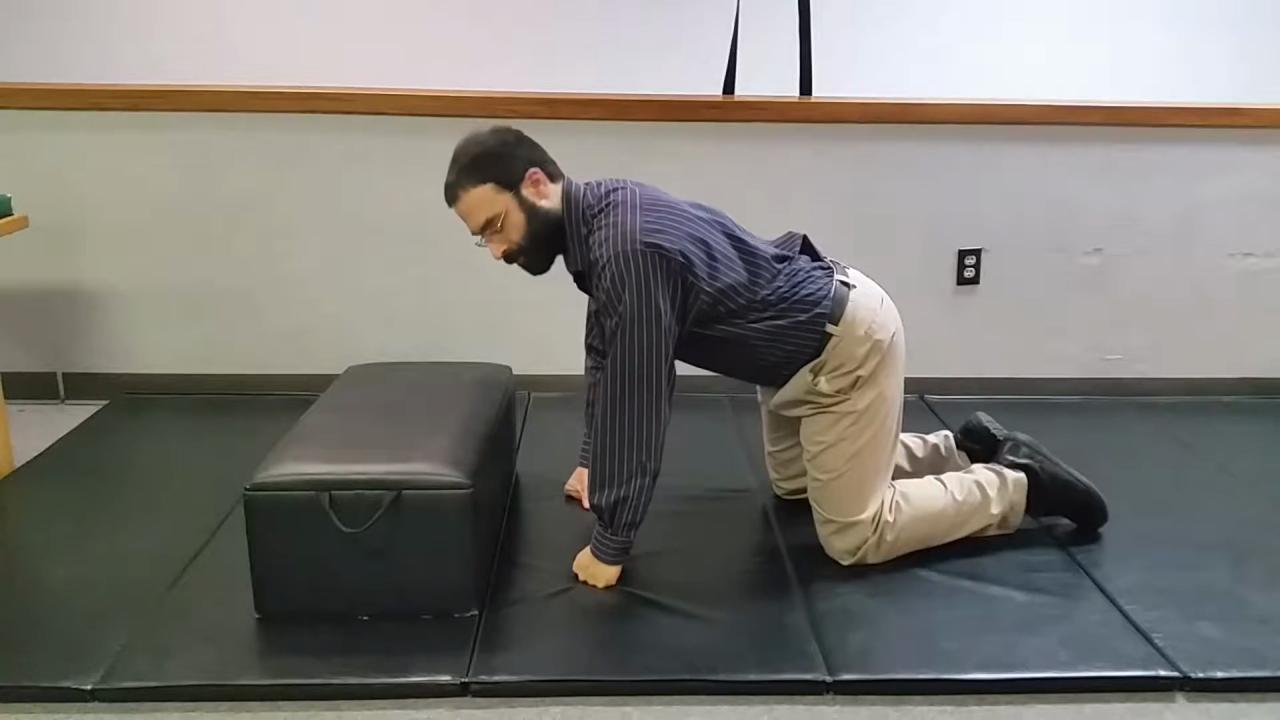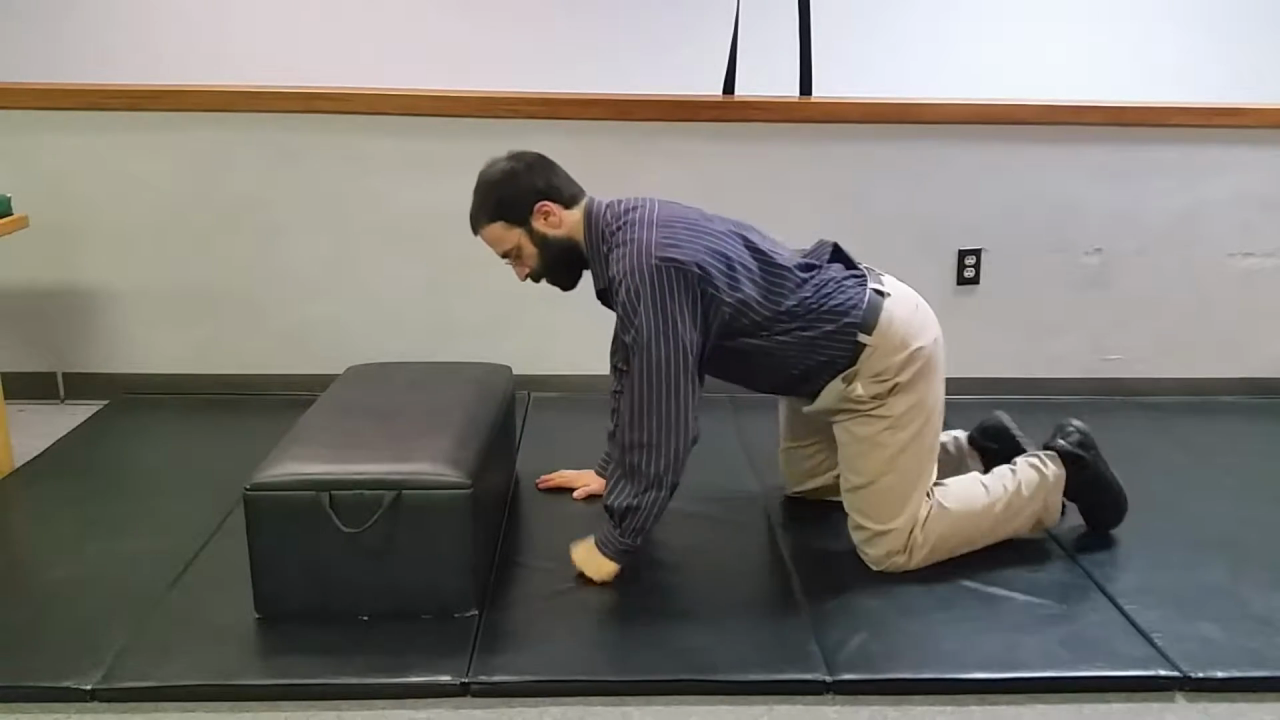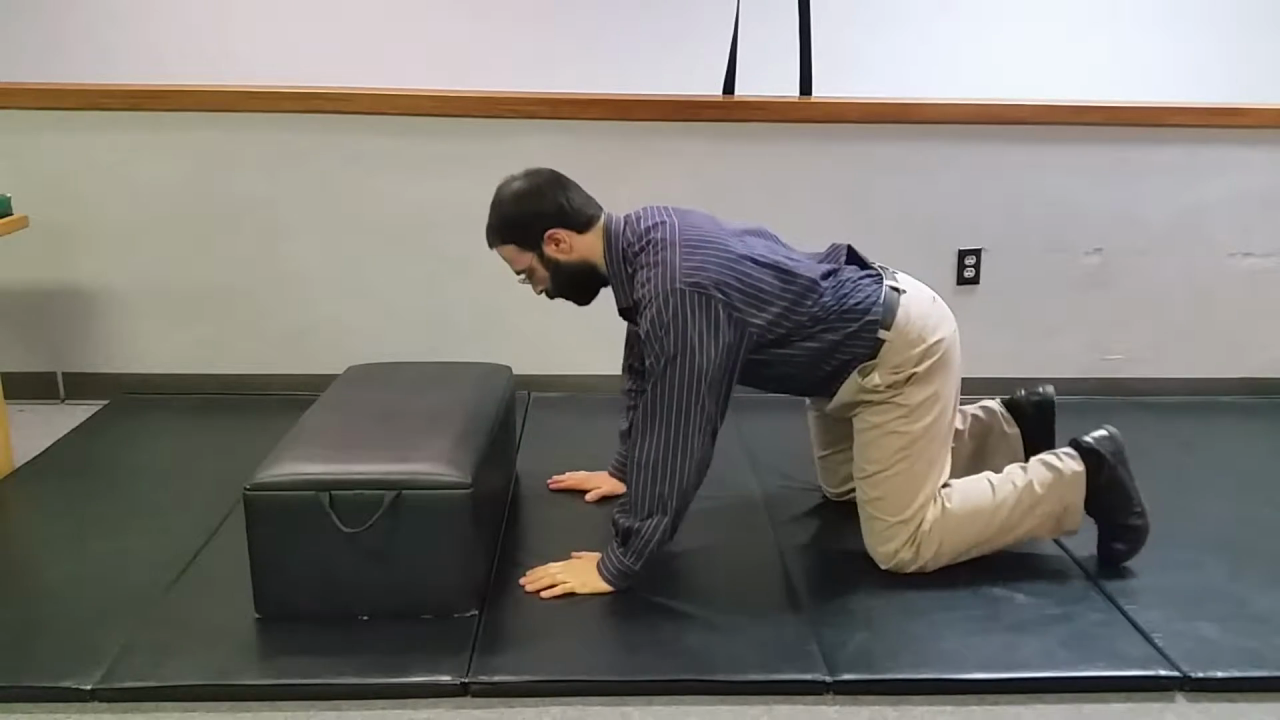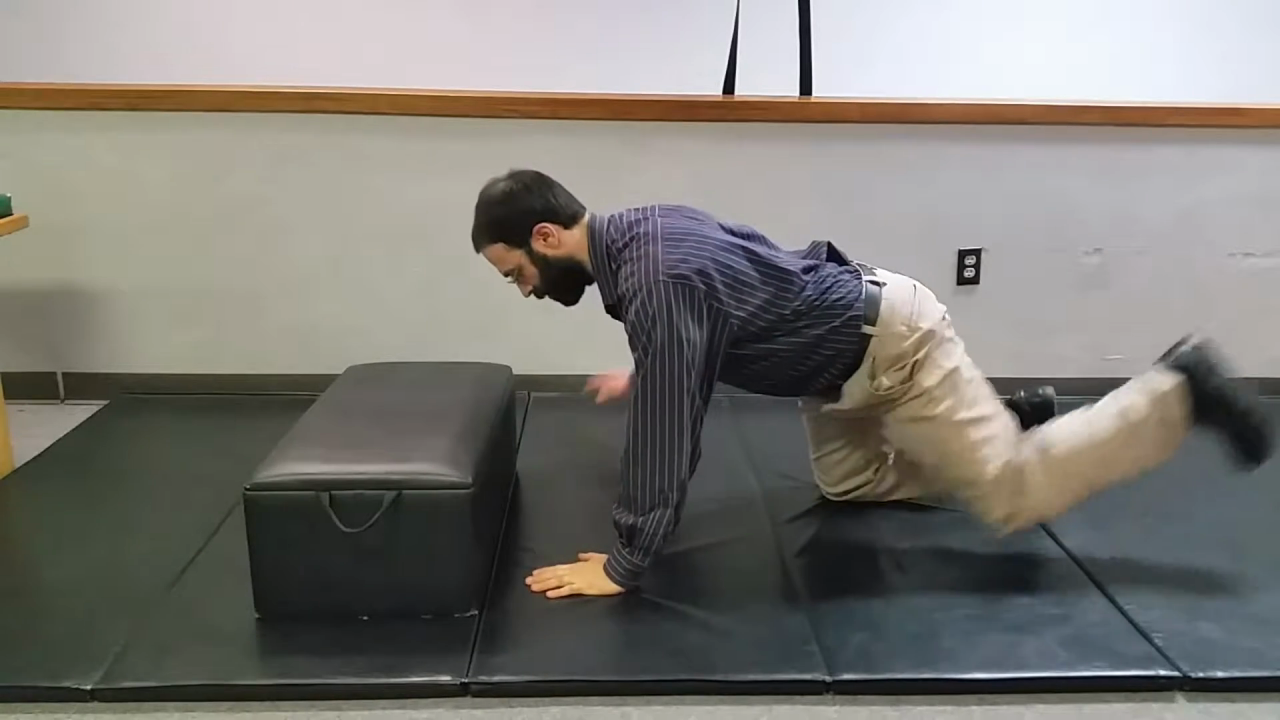
dt=1s
person 1, frame 1
left shoulder: (627, 246)
right shoulder: (601, 214)
left elbow: (636, 397)
right elbow: (606, 358)
left wrist: (610, 546)
right wrist: (594, 461)
left hip: (846, 342)
right hip: (809, 335)
left knee: (853, 535)
right knee: (794, 483)
left ankle: (1018, 483)
right ankle: (965, 450)
person 1, frame 2
left shoulder: (648, 264)
right shoulder: (627, 230)
left elbow: (665, 418)
right elbow: (635, 375)
left wrist: (614, 545)
right wrist: (611, 471)
left hip: (883, 349)
right hip: (846, 332)
left knee: (892, 544)
right knee: (807, 483)
left ankle: (1057, 470)
right ankle: (976, 452)
person 1, frame 3
left shoulder: (678, 287)
right shoulder: (643, 234)
left elbow: (677, 429)
right elbow: (647, 377)
left wrist: (616, 567)
right wrist: (621, 471)
left hip: (900, 348)
right hip: (864, 331)
left knee: (902, 543)
right knee: (845, 484)
left ankle: (1081, 473)
right ankle: (1010, 425)
person 1, frame 4
left shoulder: (655, 279)
right shoulder: (637, 232)
left elbow: (668, 429)
left wrist: (622, 565)
right wrist: (644, 379)
left hip: (891, 345)
right hip: (860, 331)
left knee: (1014, 490)
right knee: (850, 483)
left ankle: (1177, 392)
right ankle: (1011, 418)
